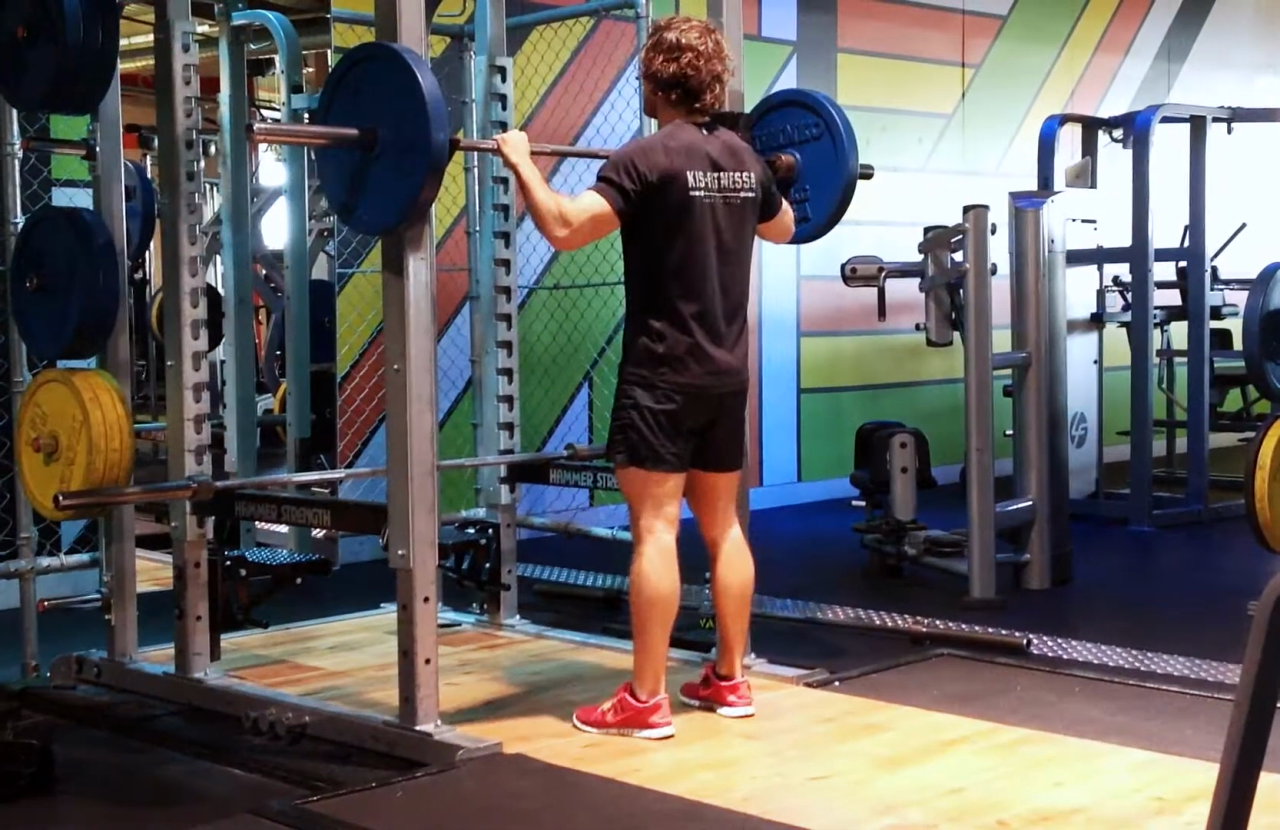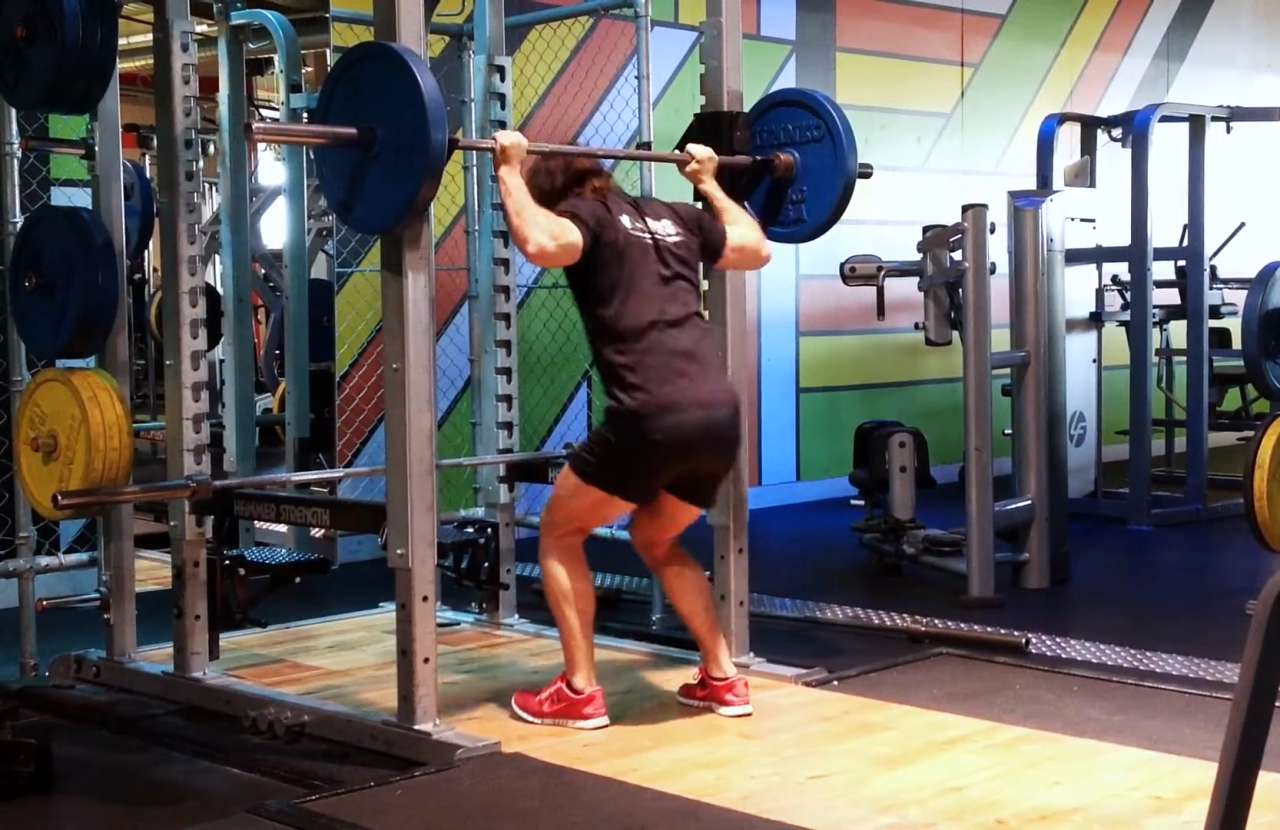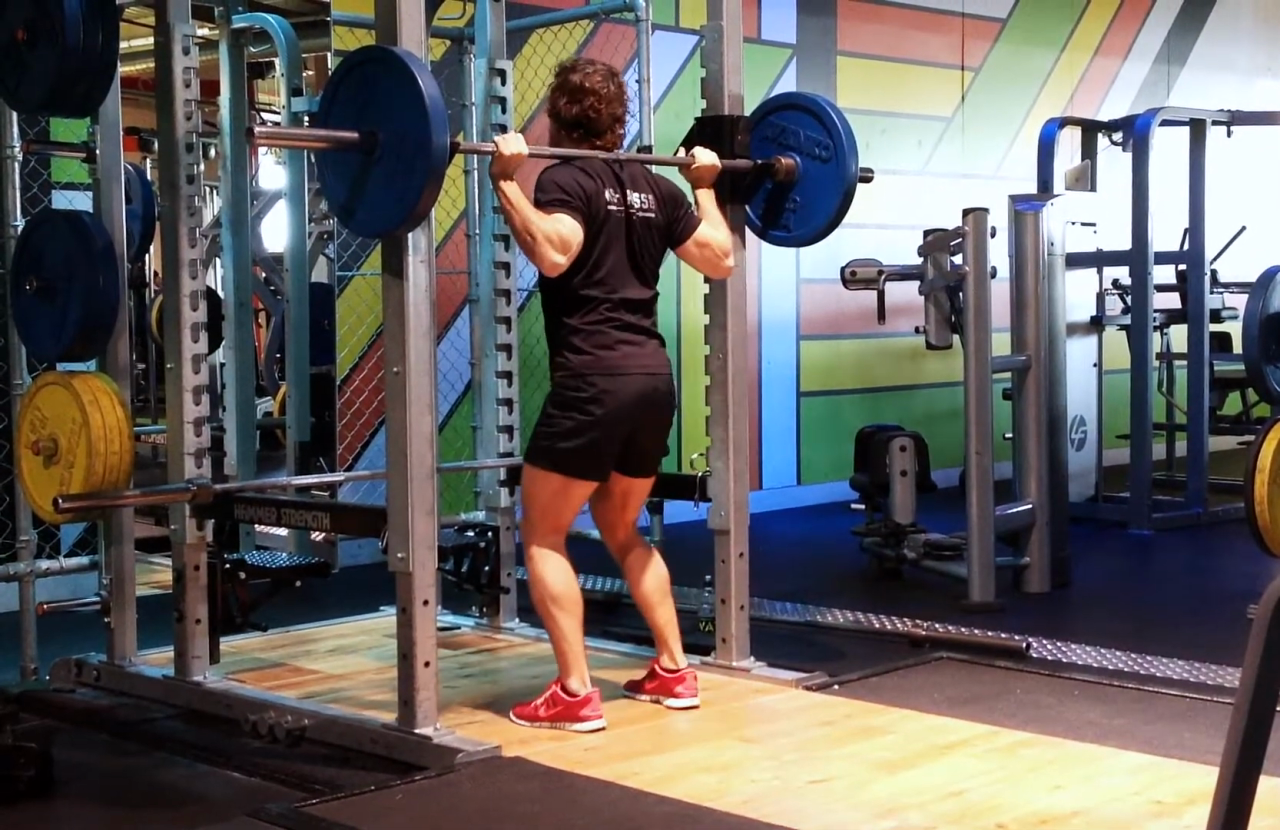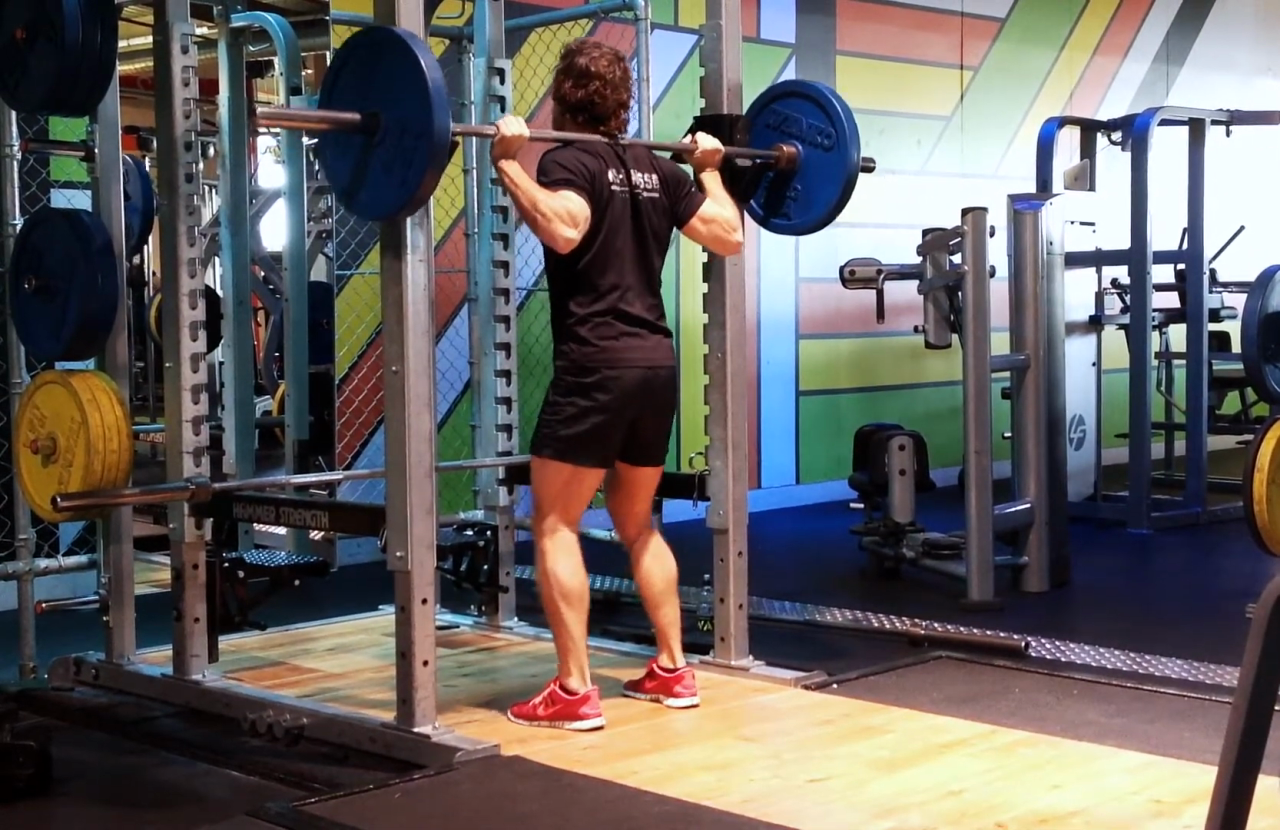
dt=1s
person 1, frame 1
left shoulder: (648, 156)
right shoulder: (744, 158)
left elbow: (563, 227)
right elbow: (785, 228)
left wrist: (520, 160)
left hip: (663, 374)
right hip: (727, 374)
left knee: (655, 530)
right knee: (722, 526)
left ankle: (645, 699)
right ankle: (730, 679)
person 1, frame 2
left shoulder: (585, 215)
right shoulder: (675, 219)
left elbow: (539, 241)
right elbow: (757, 248)
left wrist: (511, 170)
right wrist: (708, 182)
left hip: (653, 418)
right hip: (719, 416)
left knee: (559, 533)
right knee: (656, 540)
left ankle: (579, 691)
right ankle: (722, 679)
person 1, frame 3
left shoulder: (563, 180)
right shoulder: (656, 188)
left elbow: (554, 253)
right elbow: (721, 259)
left wrist: (506, 180)
right wrist: (705, 187)
left hip: (593, 383)
right hip: (653, 378)
left knee: (543, 536)
right knee: (621, 530)
left ankle: (575, 693)
right ankle: (674, 670)
person 1, frame 4
left shoulder: (565, 161)
right shoulder: (659, 170)
left elbow: (564, 229)
right elbow: (729, 236)
left wrist: (508, 161)
right wrist: (709, 169)
left hip: (597, 367)
right hip: (657, 363)
left knee: (554, 526)
right knee: (636, 523)
left ankle: (575, 691)
right ankle: (673, 670)
